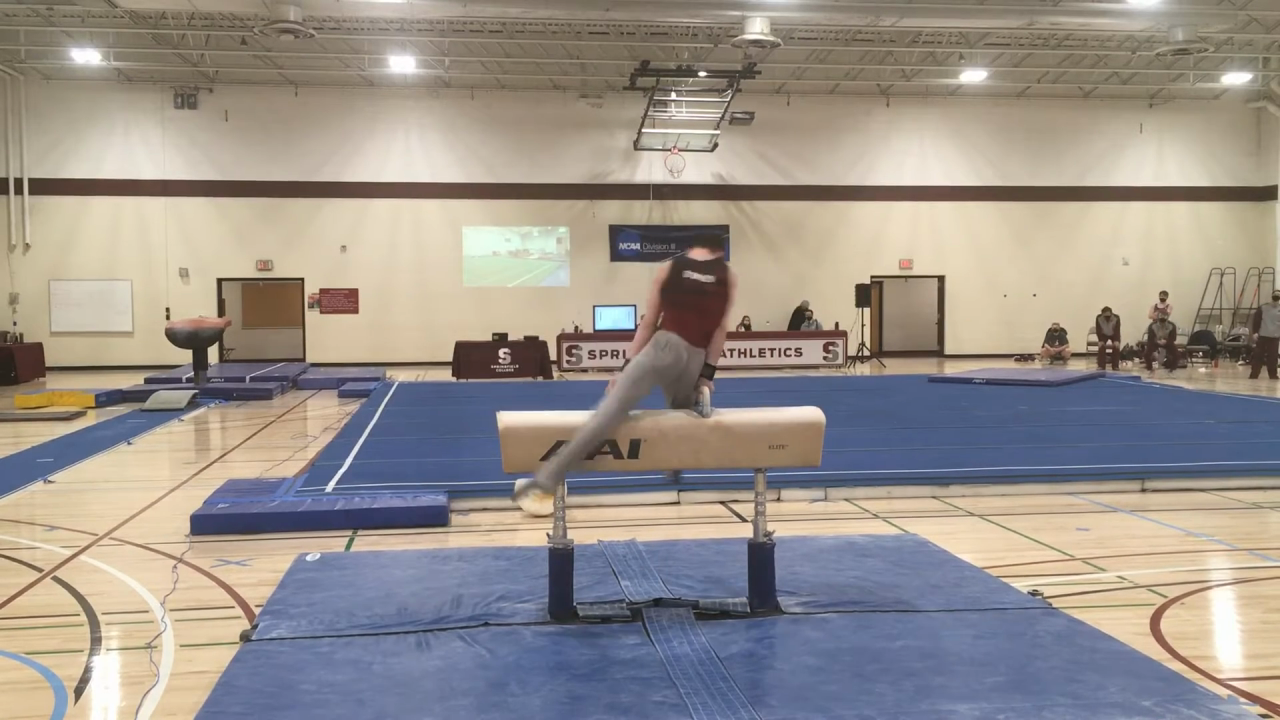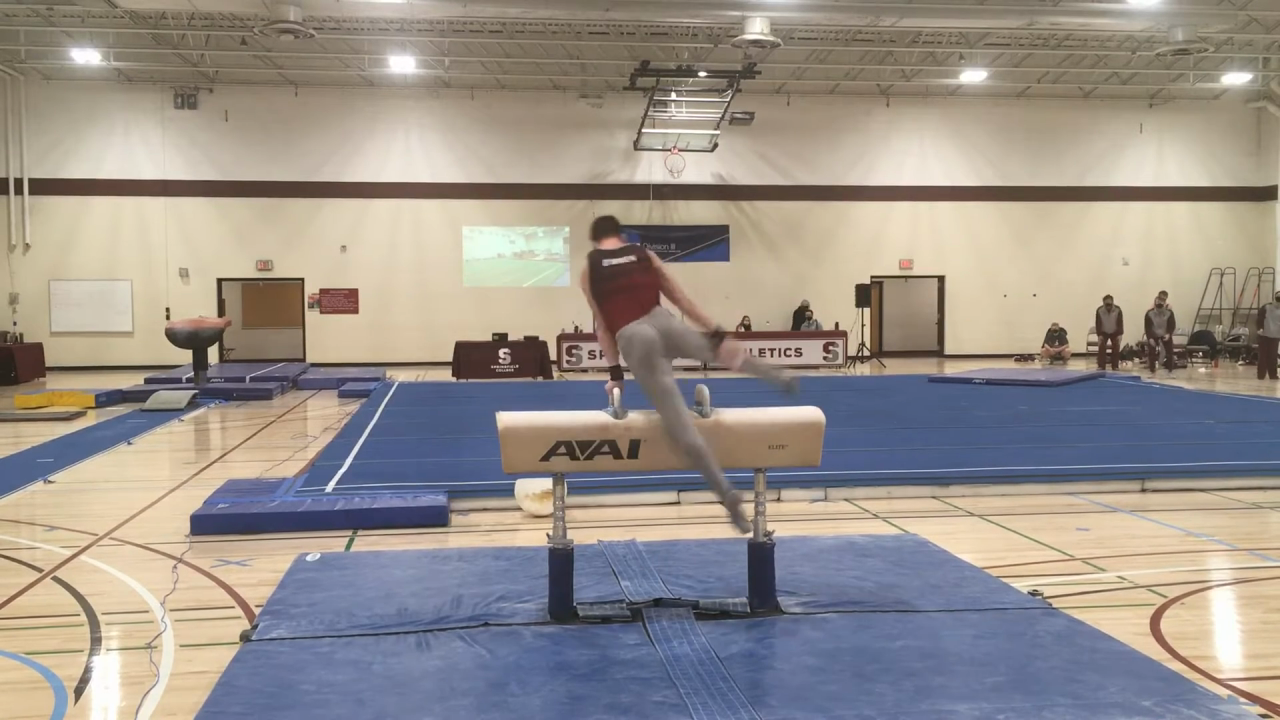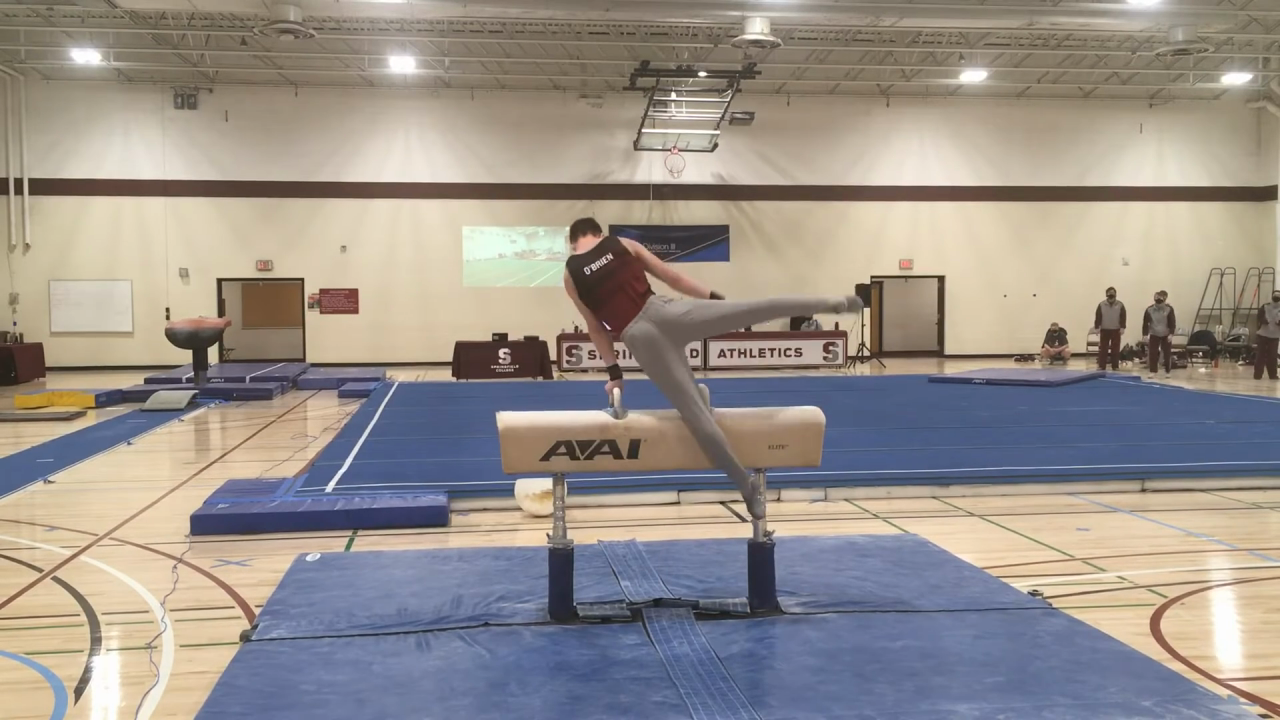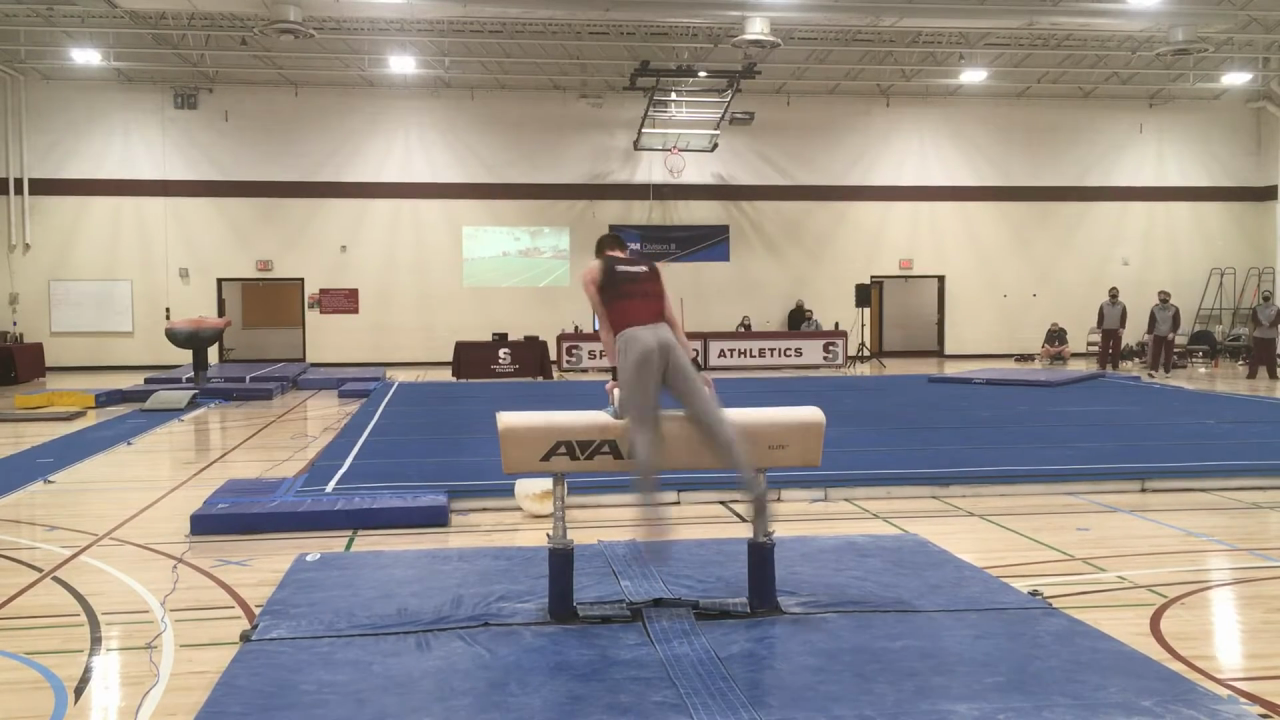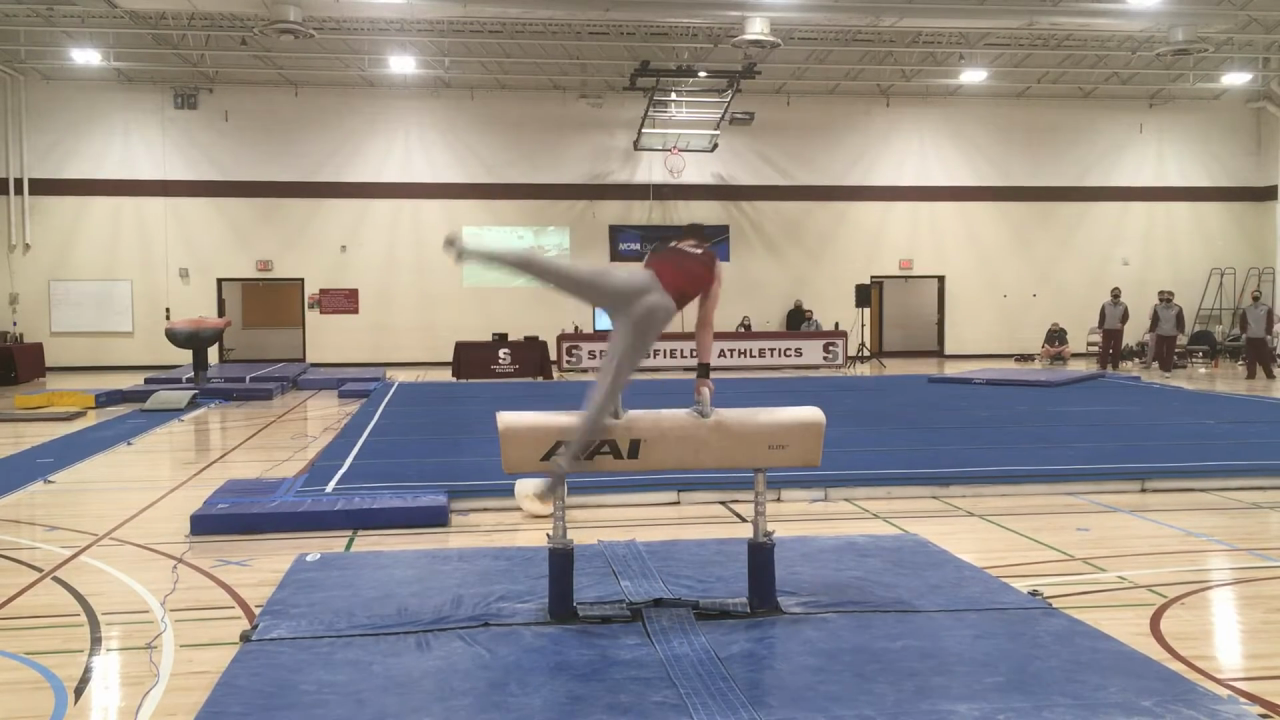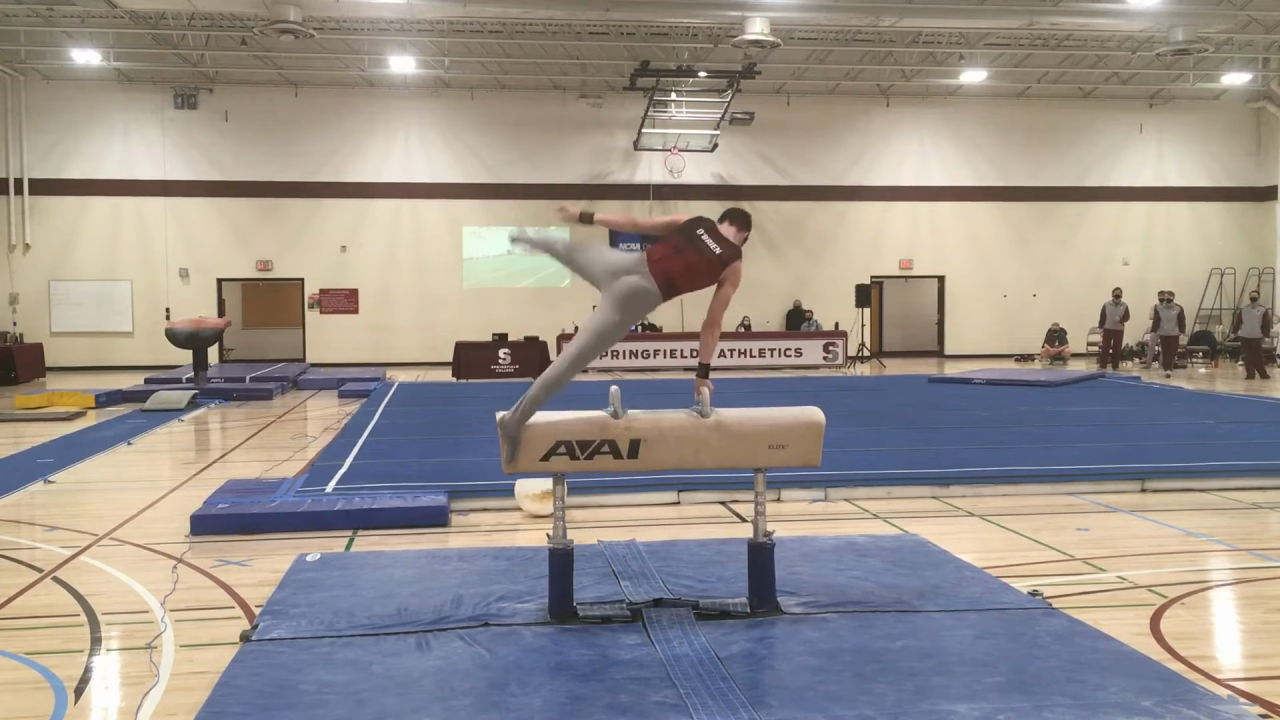
dt=0.3s
person 1, frame 1
left shoulder: (671, 269)
right shoulder: (728, 277)
left elbow: (649, 321)
right elbow: (720, 331)
left wrist: (628, 366)
right wrist: (708, 375)
left hip: (663, 348)
right hip: (691, 359)
left knee: (607, 414)
left ankle: (546, 478)
person 1, frame 2
left shoulder: (589, 269)
right shoulder: (641, 254)
left elbow: (603, 326)
right elbow: (679, 298)
left wrist: (614, 373)
right wrist: (718, 335)
left hip: (637, 341)
right hip: (662, 324)
left knee: (680, 423)
right knee: (716, 348)
left ankle: (728, 495)
right ankle: (779, 378)
person 1, frame 3
left shoulder: (571, 273)
right shoulder: (623, 245)
left elbow: (596, 330)
right elbow: (671, 276)
left wrist: (614, 373)
right wrist: (715, 298)
left hip: (640, 337)
right hip: (663, 312)
left knee: (695, 413)
right knee: (752, 310)
left ankle: (746, 485)
right ankle: (833, 304)
person 1, frame 4
left shoulder: (594, 270)
right shoulder: (650, 266)
left elbow: (606, 325)
left wrist: (617, 372)
right wrist: (692, 362)
left hip: (633, 343)
right hip: (663, 338)
left knee: (643, 432)
right knee: (712, 418)
right ankle: (756, 491)
person 1, frame 5
left shoulder: (664, 245)
right shoulder: (712, 266)
right elbow: (705, 327)
right wrist: (704, 373)
left hip: (633, 284)
right hip: (656, 310)
left knee: (536, 266)
right knee: (608, 388)
left ankle: (466, 251)
right ankle: (566, 462)
person 1, frame 6
left shoulder: (692, 223)
right shoulder: (733, 265)
left elbow: (635, 224)
right elbow: (712, 324)
left wrist: (587, 218)
right wrist: (703, 373)
left hip: (624, 264)
right hip: (636, 294)
left knee: (568, 250)
right knee: (573, 358)
left ankle: (524, 239)
right ankle: (514, 419)
